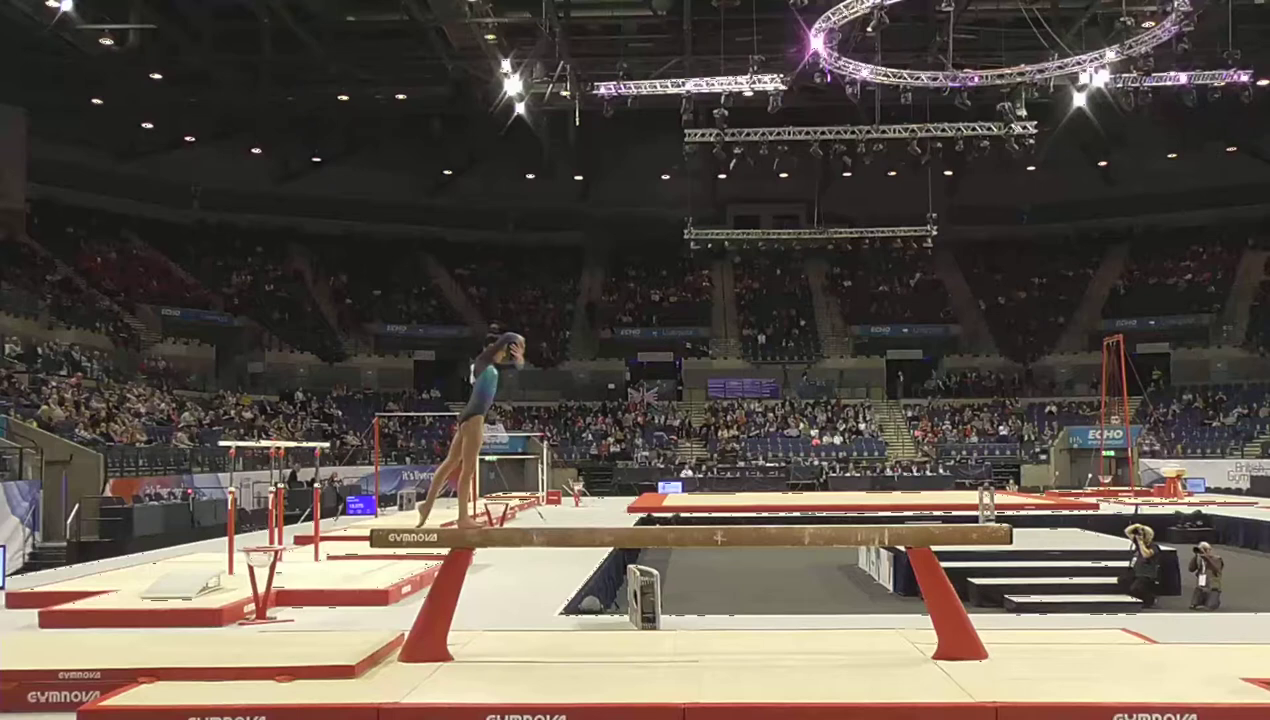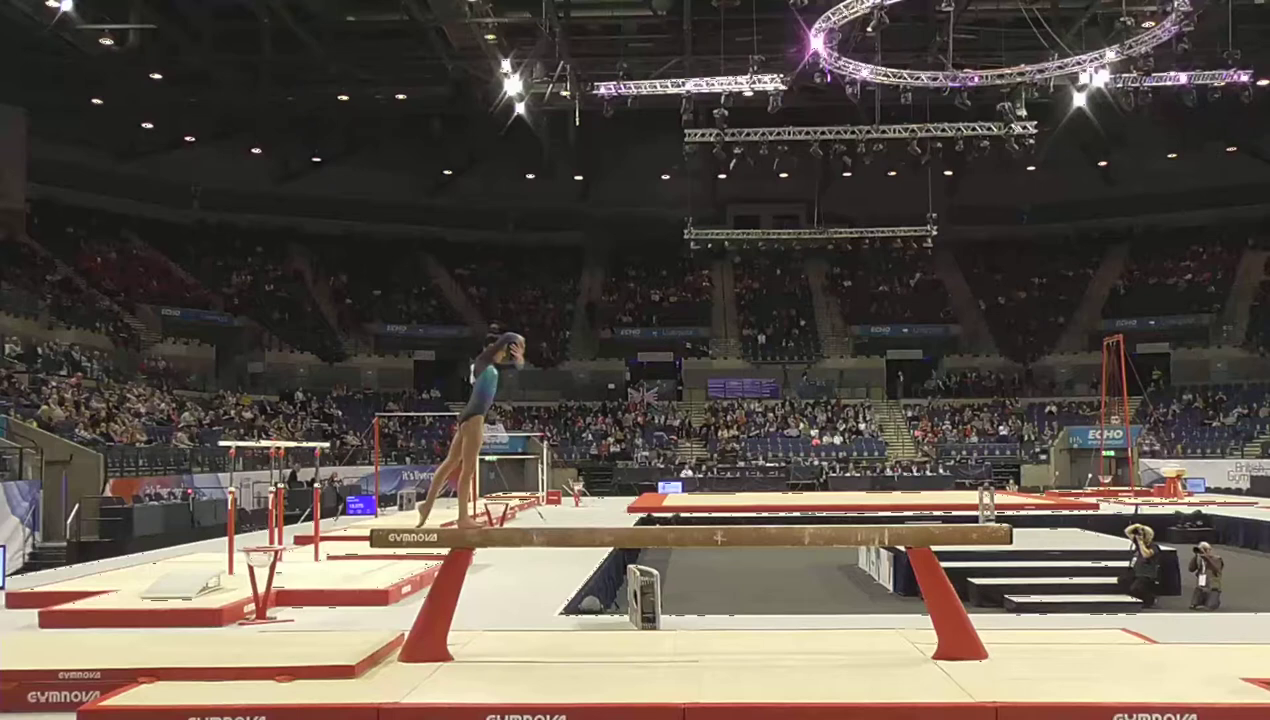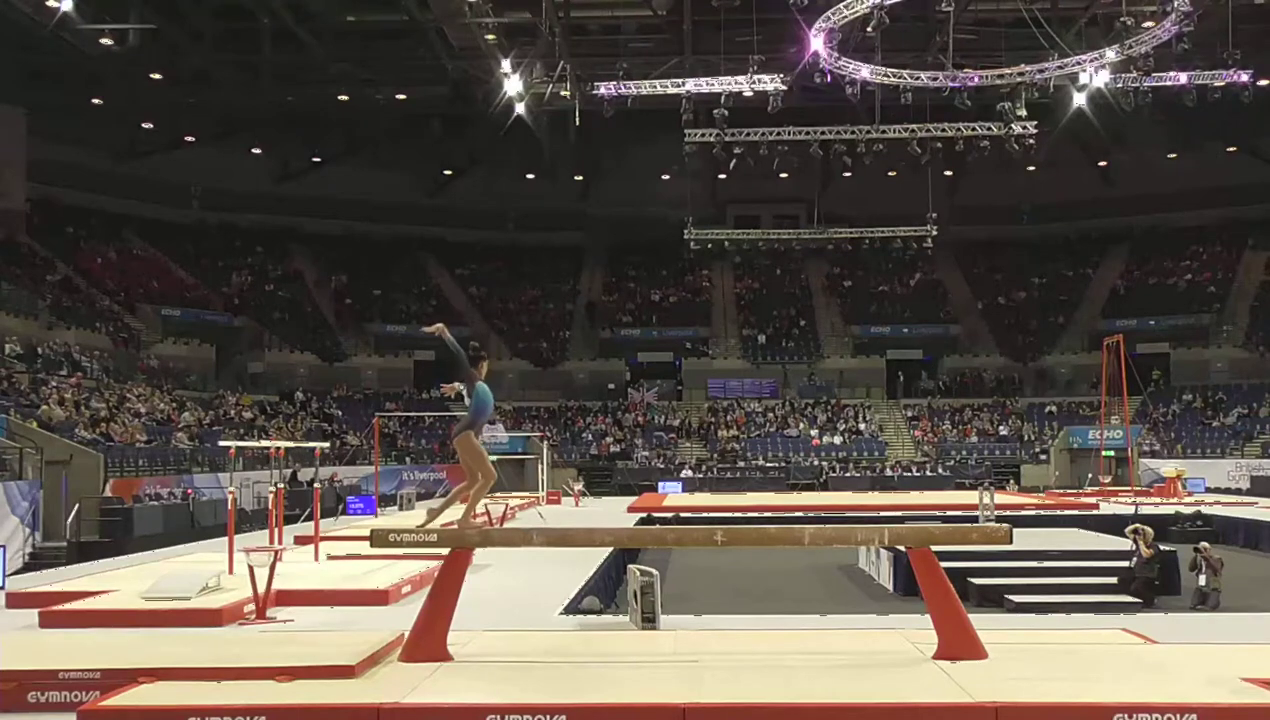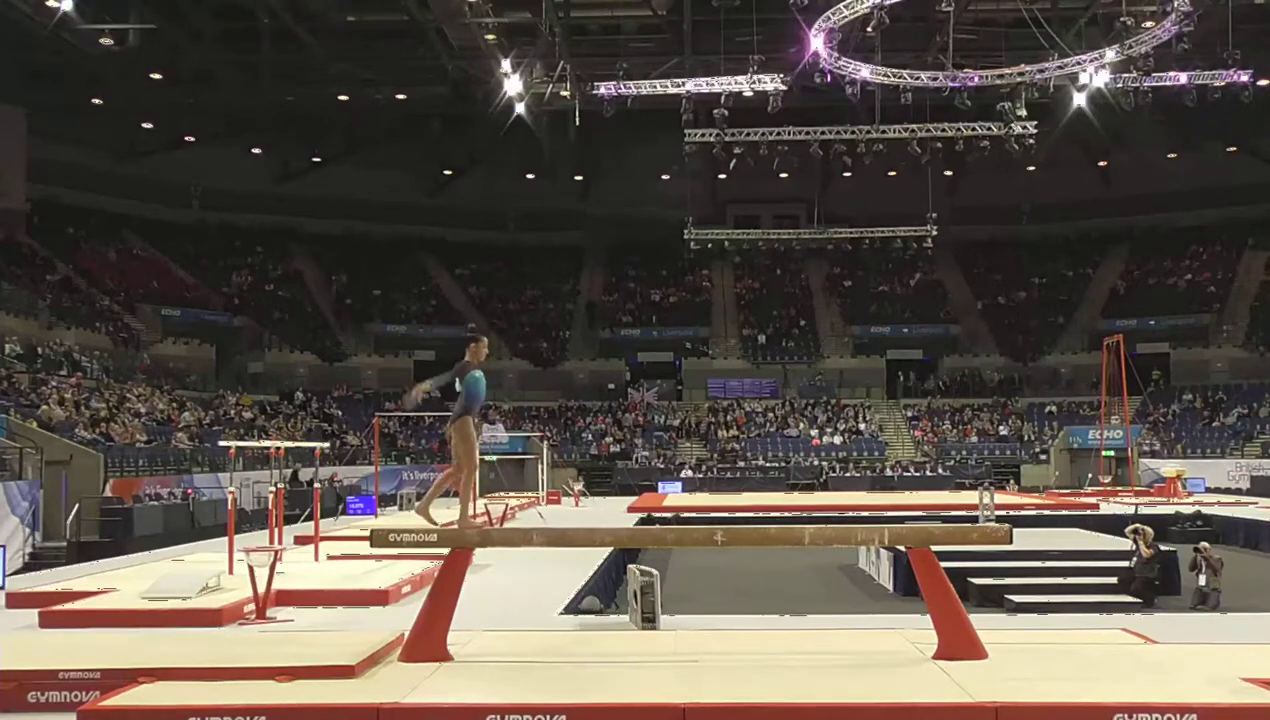
dt=0.5s
person 1, frame 1
left shoulder: (491, 366)
right shoulder: (482, 361)
left elbow: (516, 366)
right elbow: (506, 338)
left wrist: (518, 358)
right wrist: (518, 339)
left hip: (471, 418)
right hip: (473, 418)
left knee: (451, 462)
right knee: (468, 468)
left ankle: (427, 504)
right ankle: (463, 518)
person 1, frame 2
left shoulder: (491, 367)
right shoulder: (482, 361)
left elbow: (516, 365)
right elbow: (506, 337)
left wrist: (518, 357)
right wrist: (518, 339)
left hip: (471, 418)
right hip: (473, 418)
left knee: (451, 462)
right knee: (468, 468)
left ankle: (427, 504)
right ankle: (464, 517)
person 1, frame 3
left shoulder: (477, 384)
right shoulder: (472, 379)
right elbow: (459, 354)
right wrist: (443, 331)
left hip: (469, 436)
right hip: (466, 435)
left knee: (472, 481)
right knee: (489, 476)
left ankle: (436, 511)
right ankle: (465, 518)
person 1, frame 4
left shoulder: (474, 369)
right shoulder: (465, 367)
right elbow: (444, 378)
right wrist: (423, 387)
left hip: (464, 420)
right hip: (462, 420)
left knee: (456, 469)
right knee: (471, 468)
left ankle: (424, 504)
right ankle: (464, 518)
